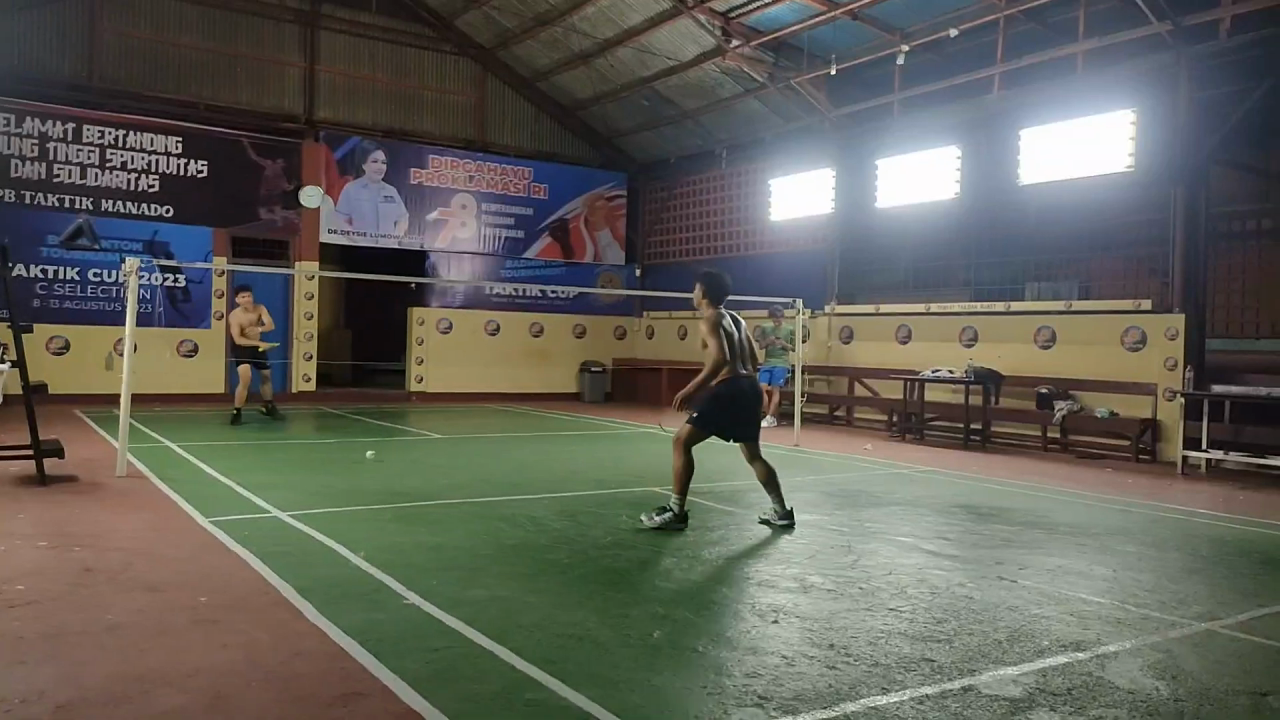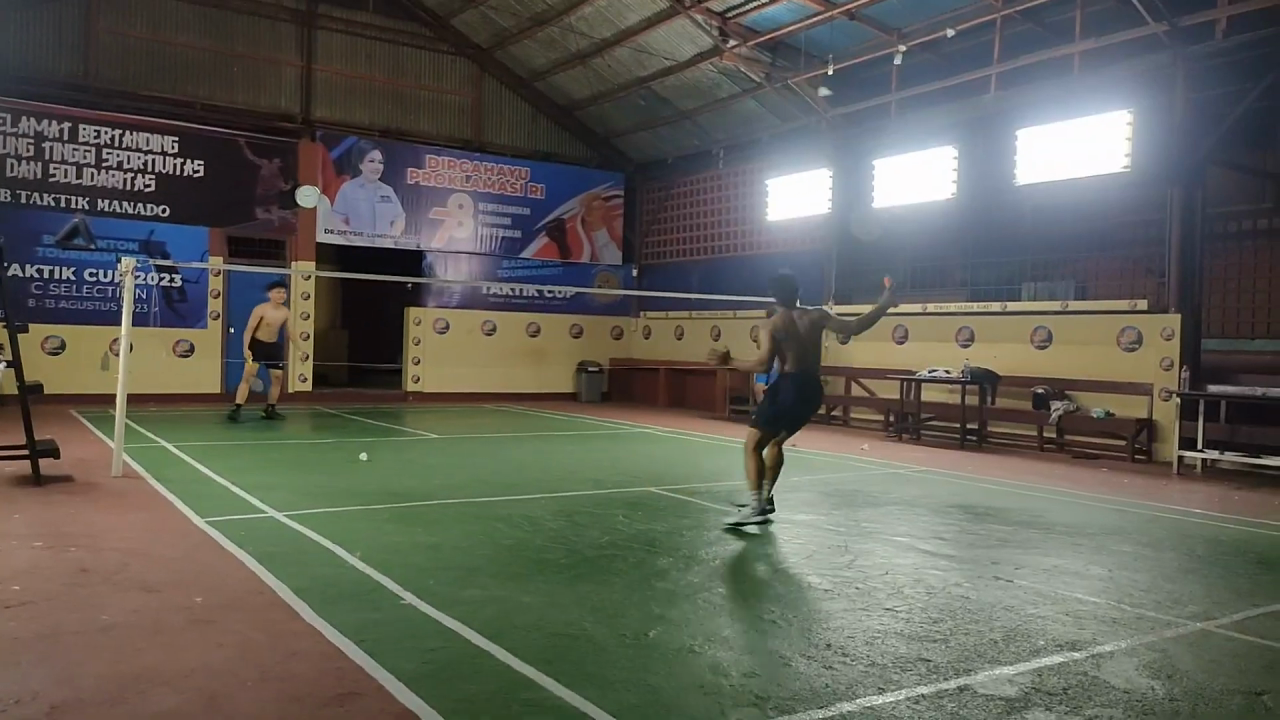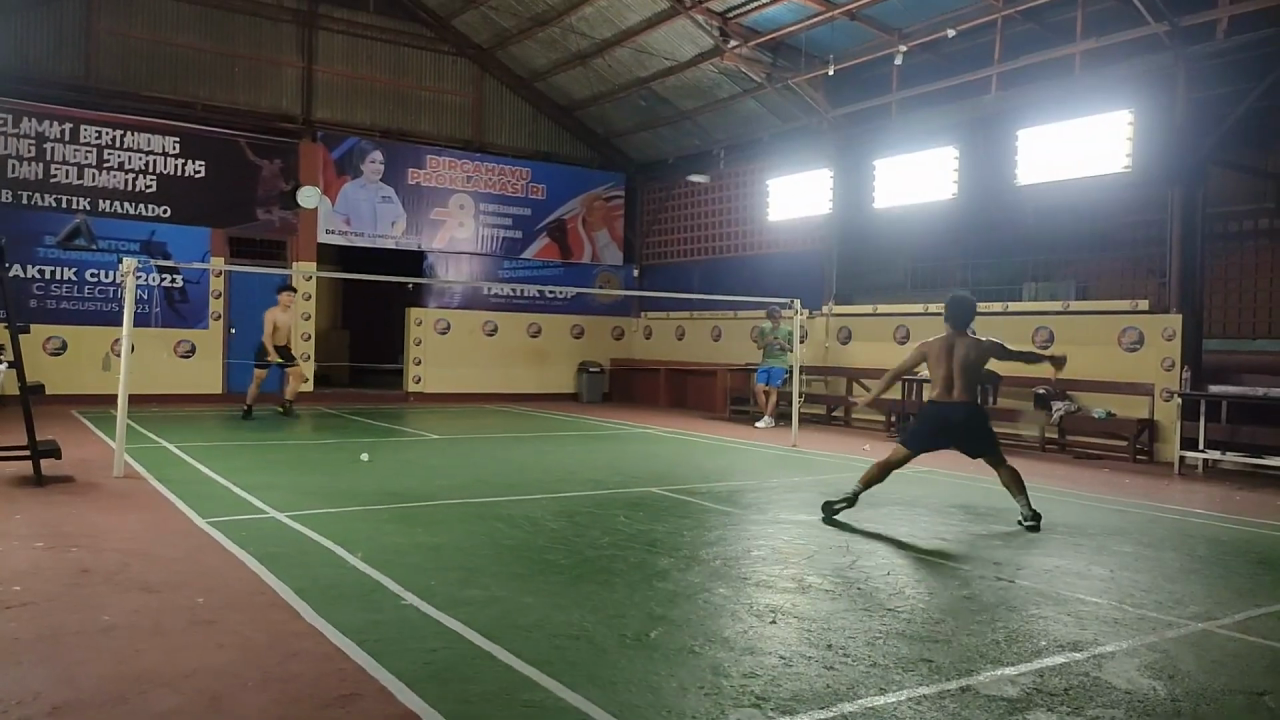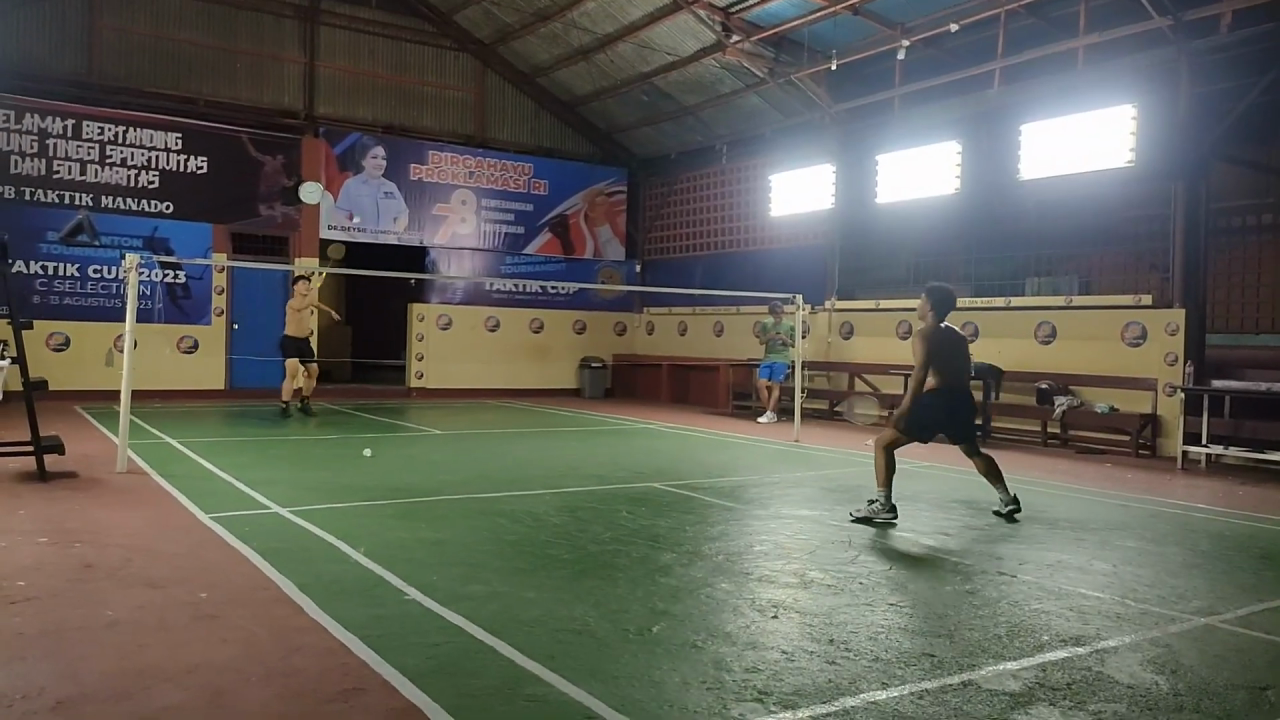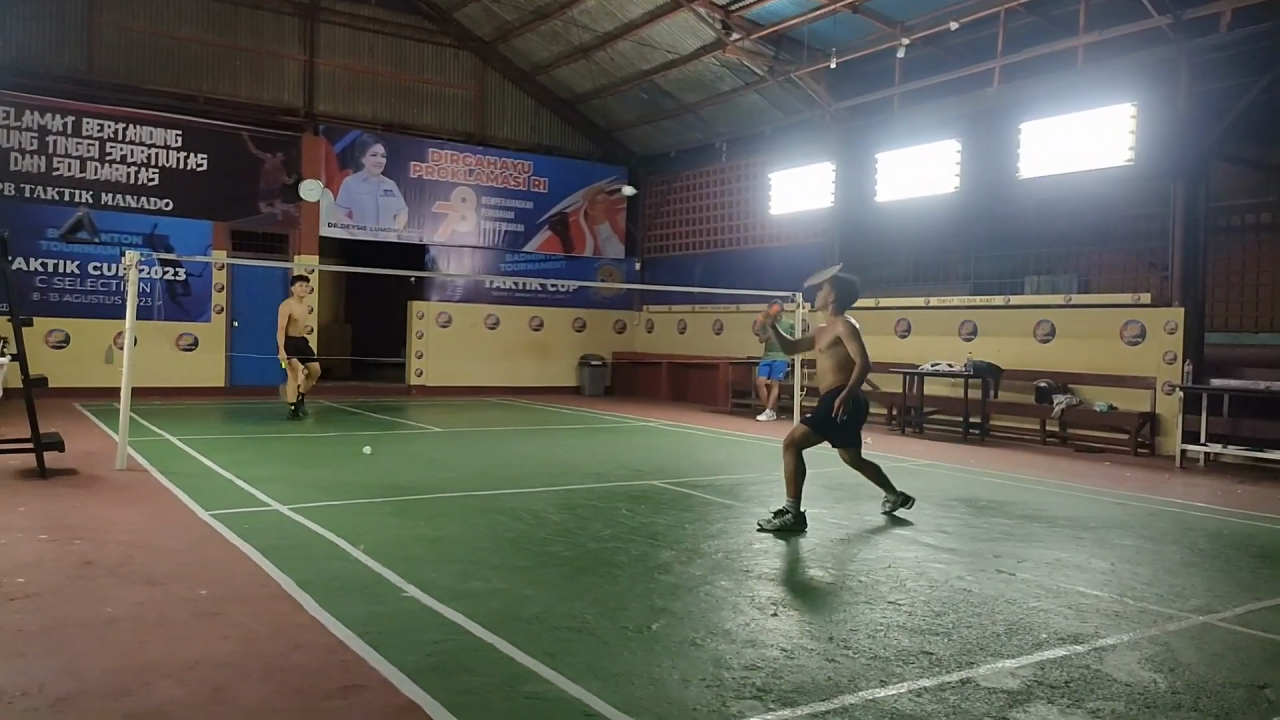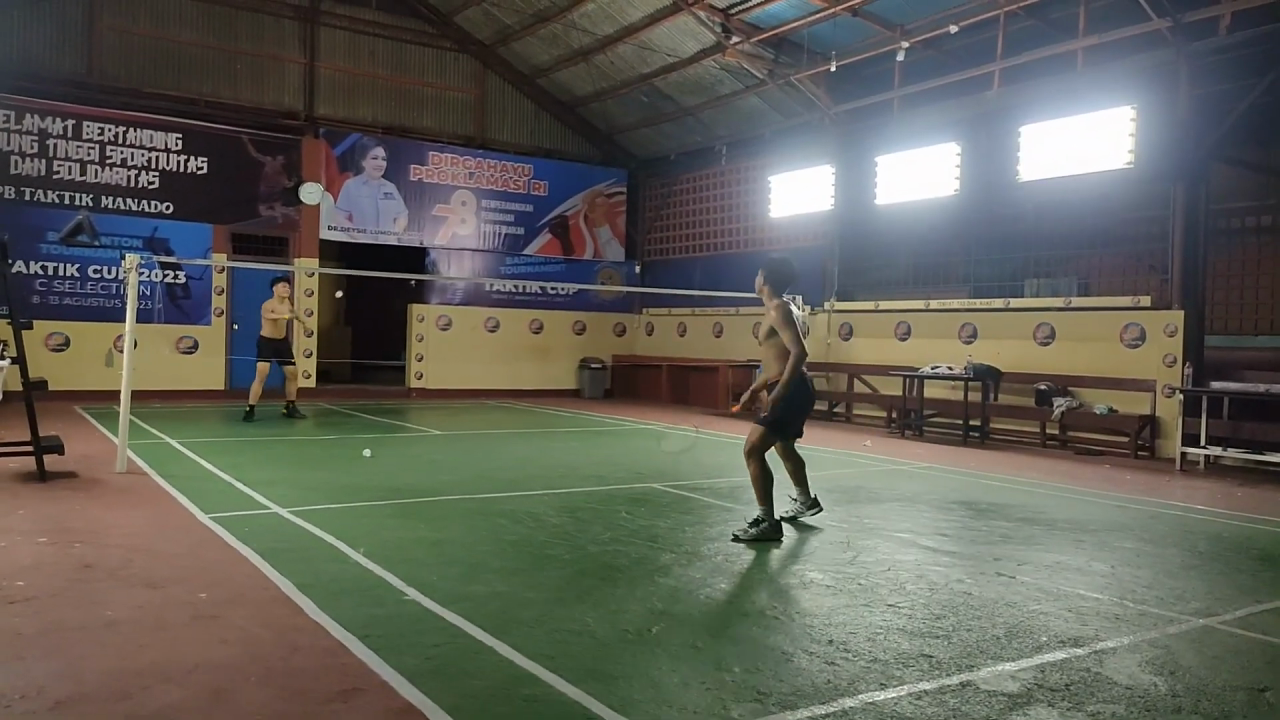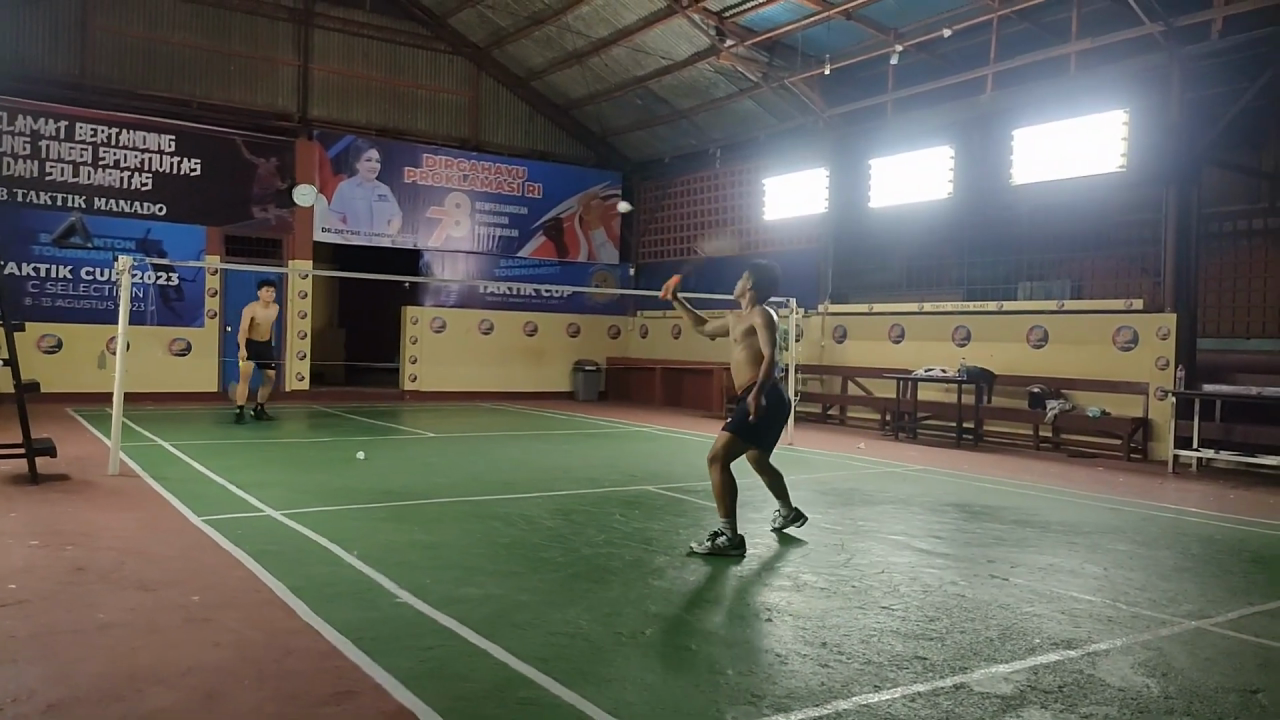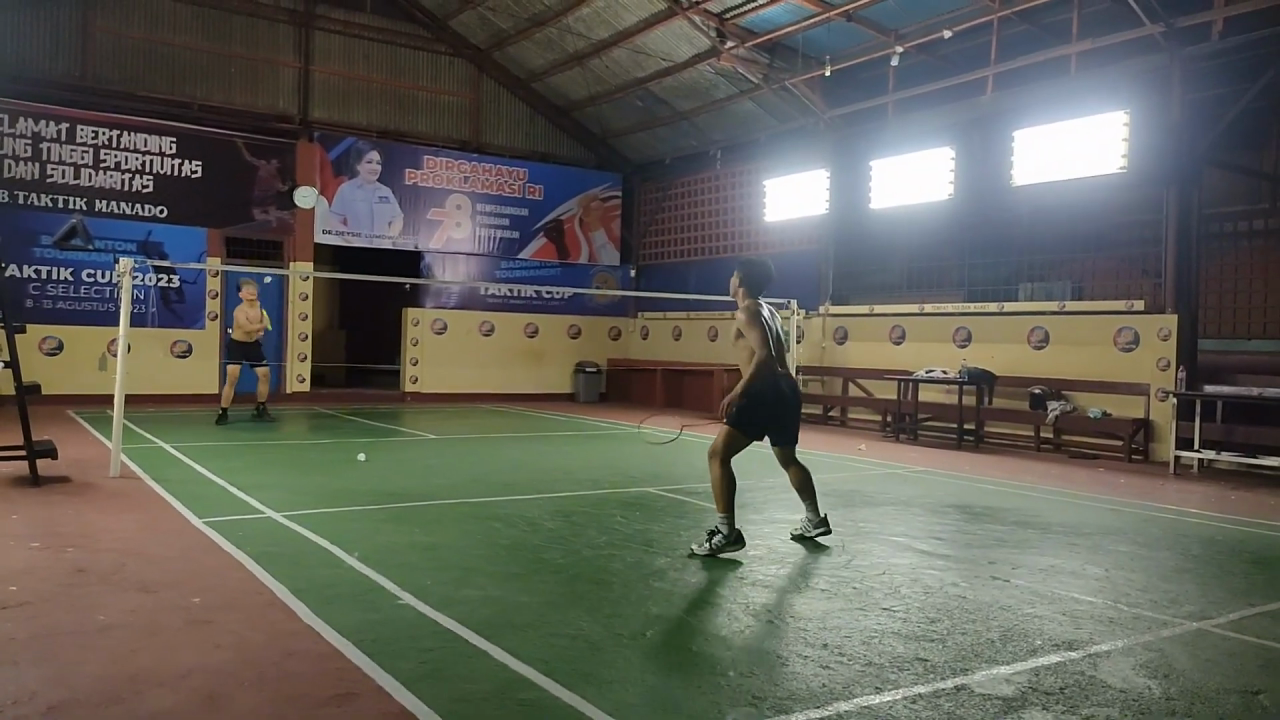
dt=0.5s
person 1, frame 1
left shoulder: (711, 321)
right shoulder: (736, 320)
left elbow: (720, 359)
left wrist: (691, 388)
left hip: (729, 391)
right hip: (751, 390)
left knee: (681, 442)
right knee: (753, 455)
left ankle: (675, 510)
right ankle: (781, 510)
person 1, frame 2
left shoulder: (772, 326)
right shoulder: (817, 315)
left elbow: (763, 365)
right elbow: (855, 327)
left wrist: (731, 362)
right wrist: (885, 301)
left hip: (789, 386)
right hip: (813, 389)
left knee: (753, 446)
right knee: (776, 441)
left ankle: (755, 507)
right ankle: (763, 500)
person 1, frame 3
left shoulder: (929, 347)
right shoulder: (984, 347)
left elbow: (896, 372)
right elbow: (1022, 356)
left wrist: (869, 398)
right wrist: (1051, 358)
left hip: (936, 414)
right hip: (969, 416)
left knee: (893, 460)
right knee: (1000, 464)
left ankle: (850, 497)
right ankle: (1027, 513)
person 1, frame 4
left shoulder: (924, 334)
right shoulder: (958, 336)
left elbow: (920, 370)
left wrist: (905, 406)
left hip: (936, 399)
right hip: (962, 399)
left knee: (884, 443)
right knee: (973, 452)
left ankle: (883, 503)
right ankle: (1007, 500)
person 1, frame 5
left shoulder: (843, 325)
right shoulder: (823, 330)
left elbow: (863, 363)
right elbow: (790, 348)
left wrist: (846, 393)
right wrist: (772, 326)
left hip: (843, 402)
right hip: (834, 401)
left knee: (792, 444)
right knee: (852, 457)
left ankle: (792, 514)
right ankle: (896, 498)
person 1, frame 6
left shoulder: (778, 310)
right shoulder: (782, 310)
left elbow: (799, 353)
left wrist: (777, 393)
right wrist: (754, 389)
left hip: (791, 392)
right hip: (790, 390)
left knee: (753, 449)
right knee: (783, 447)
left ankle: (767, 521)
right ankle: (805, 501)
person 1, frame 7
left shoulder: (761, 314)
right shoulder: (737, 319)
left elbow: (770, 357)
right elbow: (702, 325)
left wrist: (757, 393)
right wrist: (677, 301)
left hip: (764, 399)
right hip: (764, 401)
left knee: (717, 459)
right knee: (758, 461)
left ankle: (729, 536)
right ankle: (788, 512)
person 1, frame 8
left shoulder: (746, 311)
right shoulder: (767, 311)
left elbow: (765, 355)
left wrist: (736, 393)
right wrist: (743, 394)
left hip: (766, 392)
right hip: (786, 390)
left knee: (718, 455)
right knee: (788, 459)
left ankle: (726, 532)
right ankle: (815, 520)
